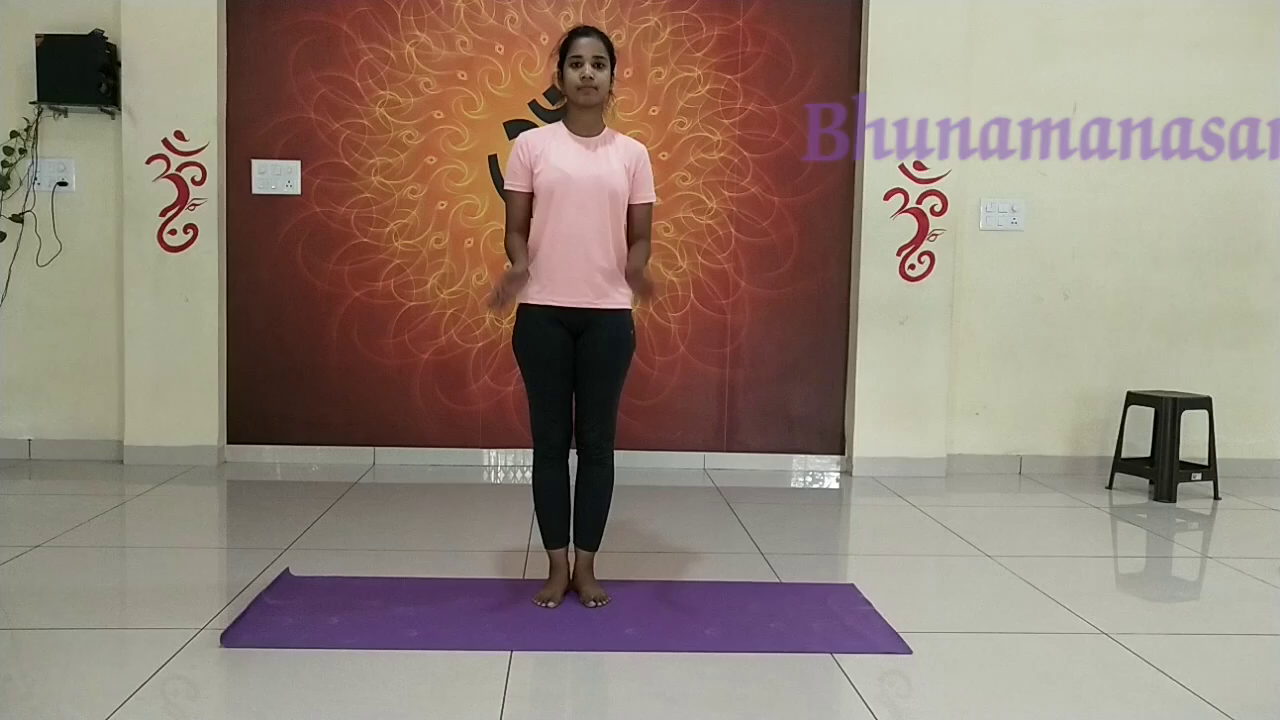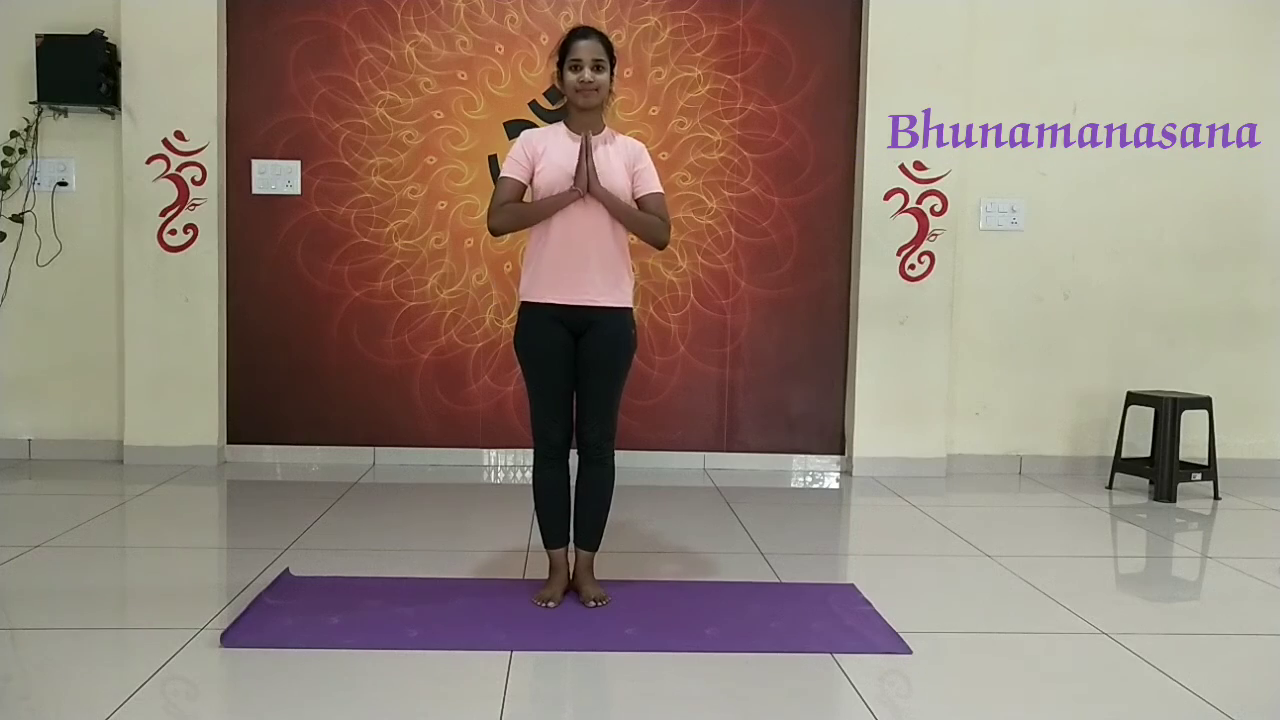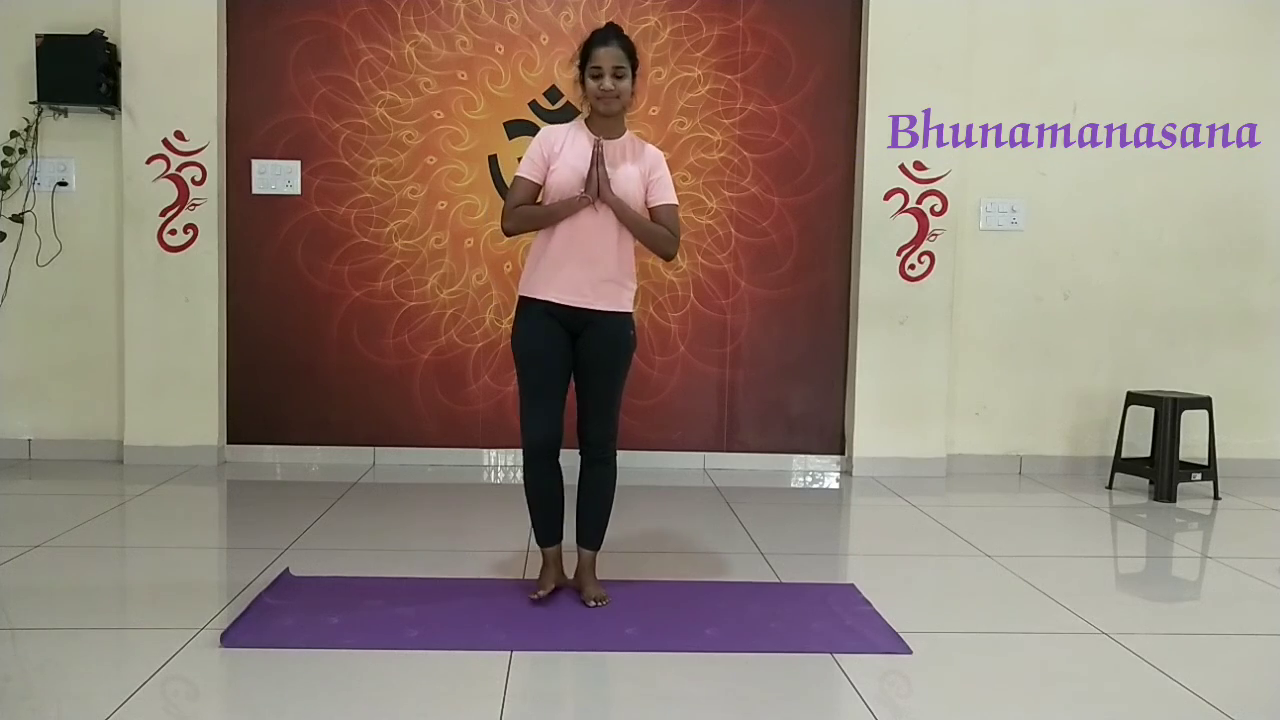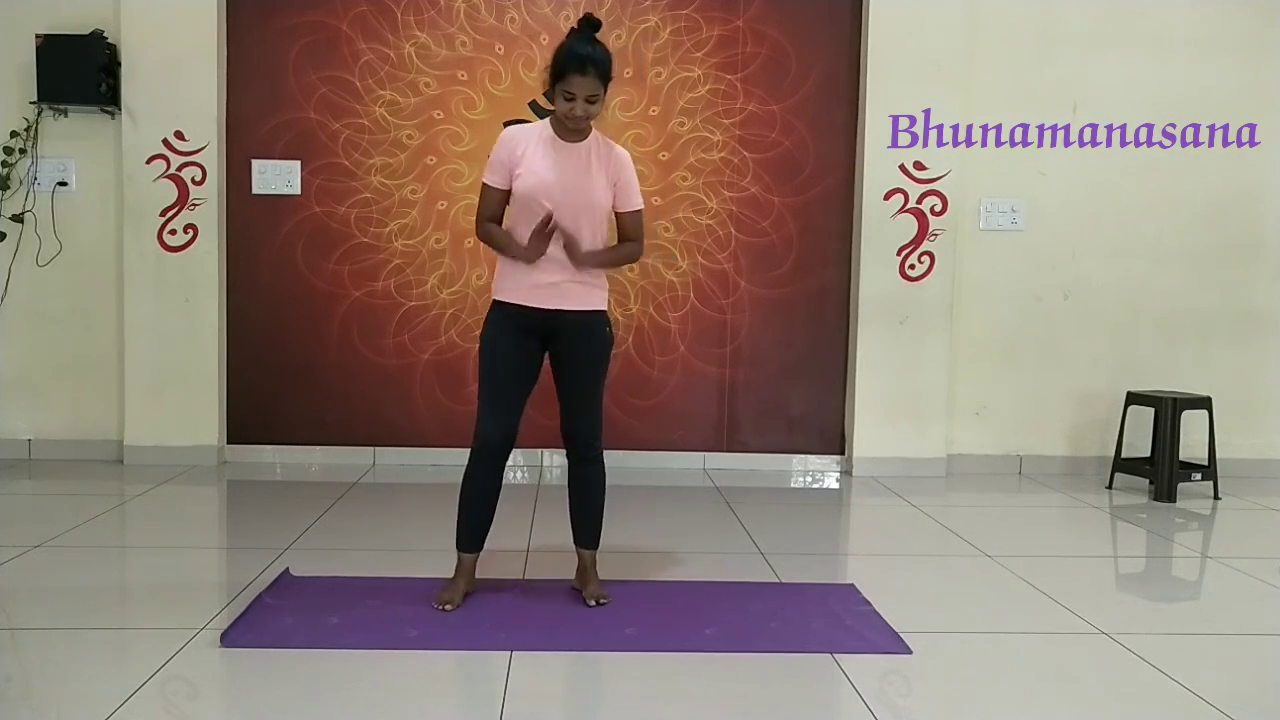
dt=0.5s
person 1, frame 1
left shoulder: (632, 153)
right shoulder: (531, 145)
left elbow: (640, 237)
right elbow: (516, 229)
left wrist: (637, 265)
right wrist: (517, 264)
left hip: (608, 314)
right hip: (543, 312)
left knee: (596, 440)
right knee: (550, 440)
left ankle: (586, 565)
right ankle: (558, 565)
person 1, frame 2
left shoulder: (631, 152)
right shoulder: (532, 143)
left elbow: (661, 233)
right elbow: (498, 220)
left wrist: (600, 192)
right wrist: (570, 192)
left hip: (609, 314)
right hip: (544, 311)
left knee: (597, 440)
right knee: (550, 439)
left ankle: (585, 566)
right ankle: (556, 565)
person 1, frame 3
left shoulder: (649, 159)
right shoulder: (551, 141)
left elbow: (669, 244)
right elbow: (511, 219)
left wrist: (613, 200)
right wrist: (580, 199)
left hip: (608, 316)
right hip: (543, 309)
left knee: (598, 442)
right knee: (540, 438)
left ankle: (587, 566)
right ankle: (551, 562)
person 1, frame 4
left shoulder: (615, 159)
right shoulder: (515, 142)
left elbow: (633, 244)
right elbow: (484, 224)
left wrist: (586, 256)
right wrist: (523, 248)
left hip: (583, 317)
right hip: (514, 313)
left knee: (584, 442)
right knee: (491, 439)
left ankle: (587, 566)
right ankle: (465, 568)
